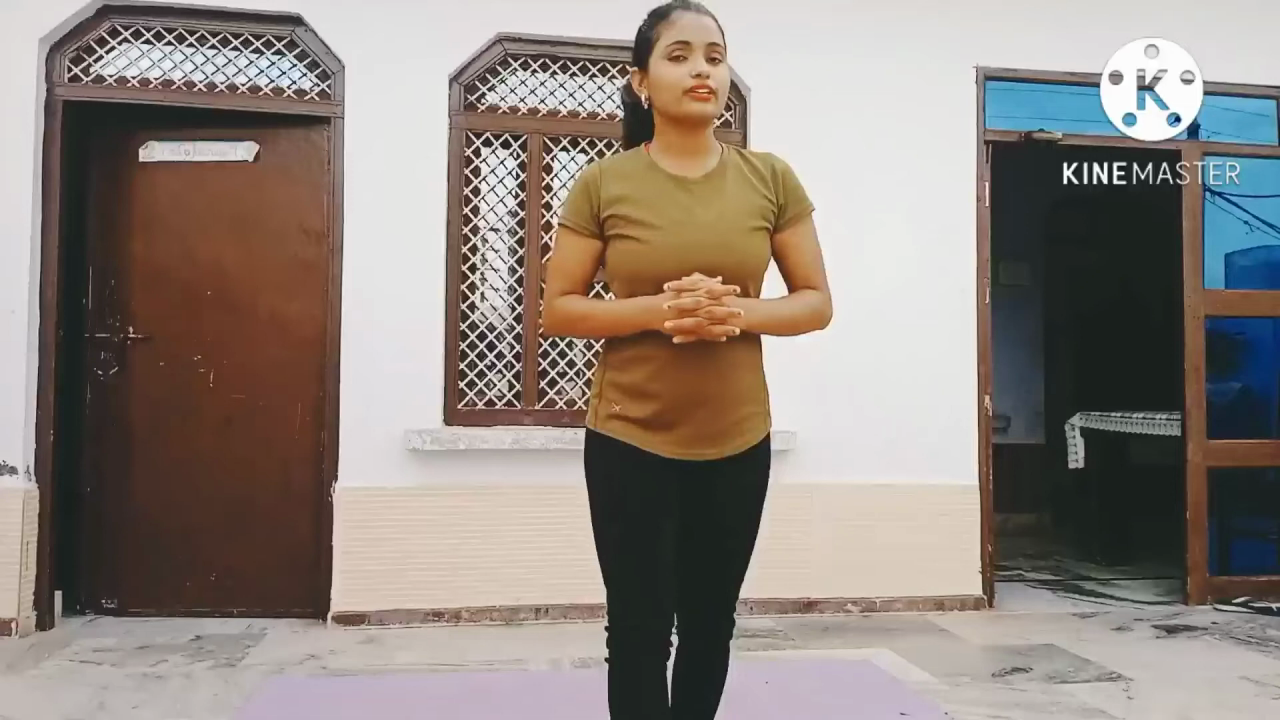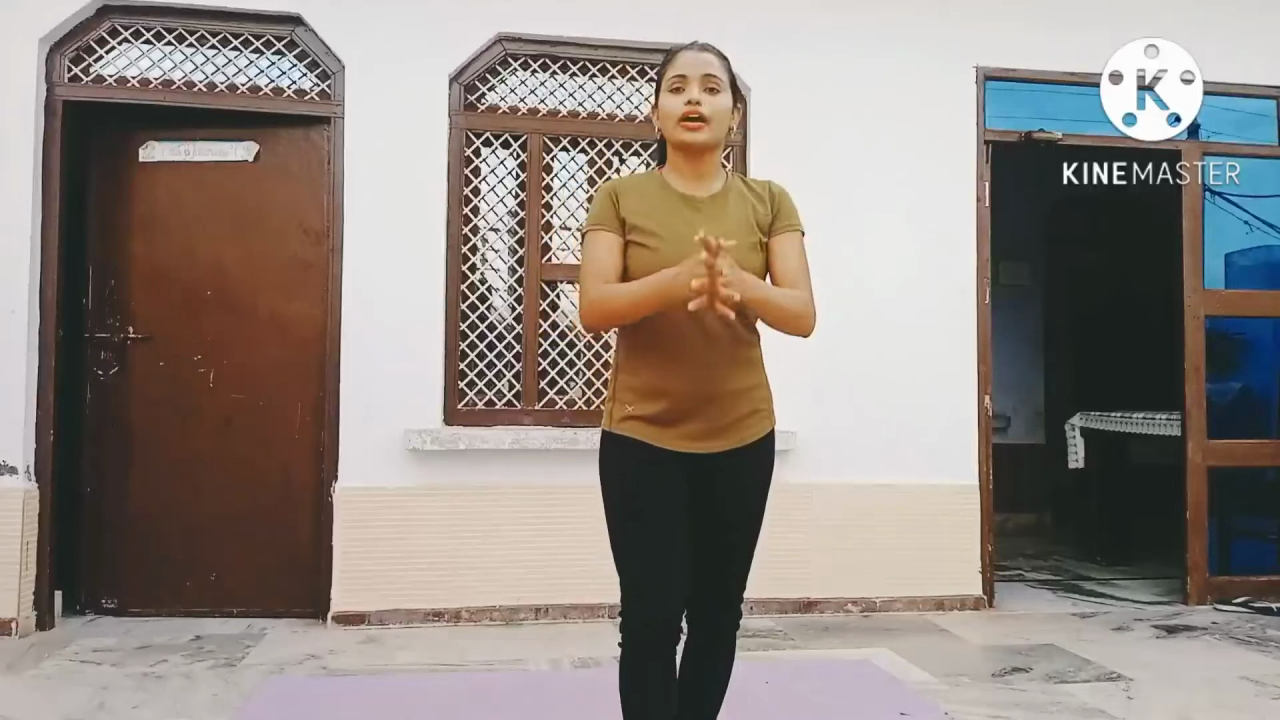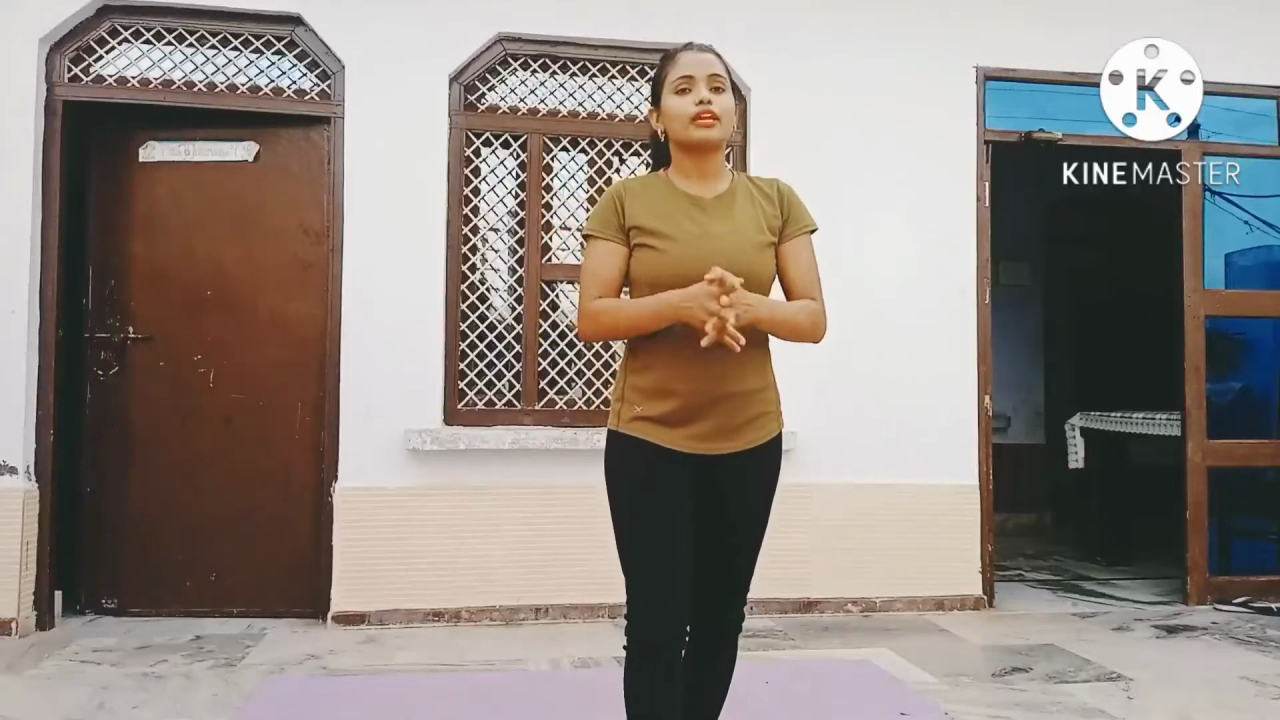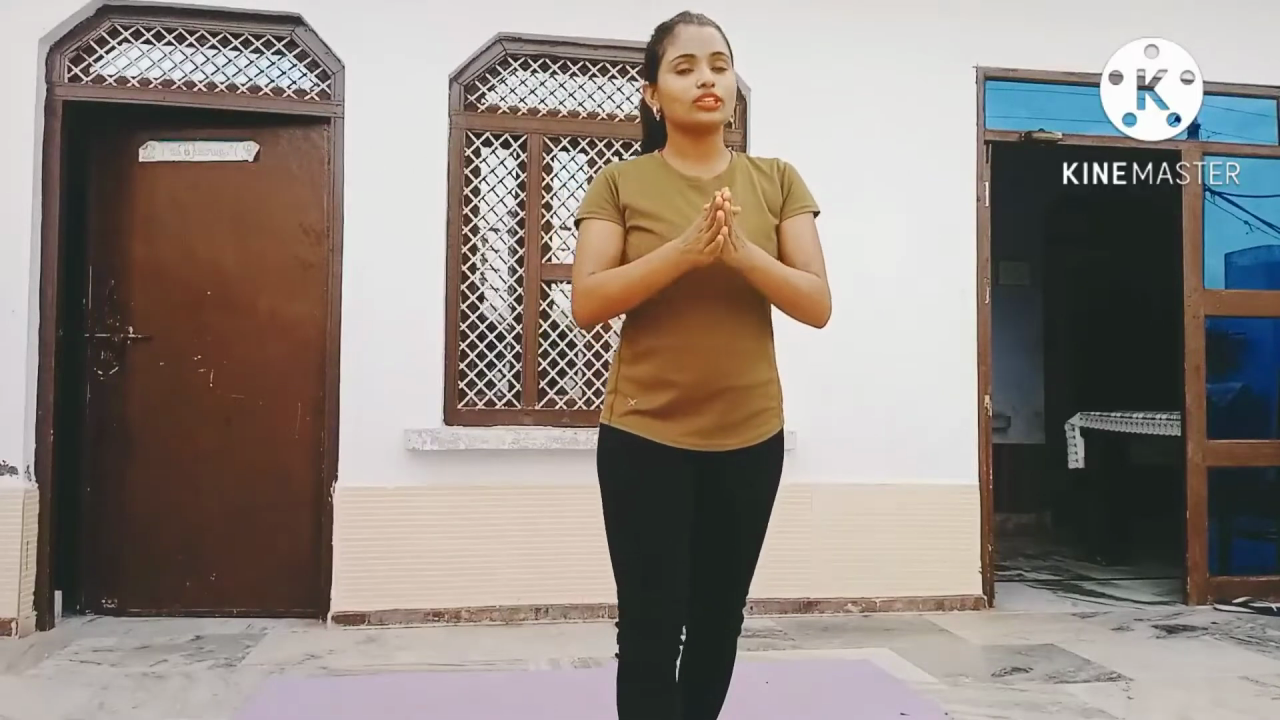
dt=0.5s
person 1, frame 1
left shoulder: (771, 179)
right shoulder: (602, 184)
left elbow: (817, 303)
right elbow: (557, 310)
left wrist: (740, 313)
right wrist: (656, 310)
left hip: (737, 444)
right hip: (629, 443)
left knee: (710, 627)
right knee: (639, 634)
person 1, frame 2
left shoulder: (768, 201)
right shoulder: (619, 197)
left elbow: (804, 318)
right elbow: (592, 311)
left wrist: (738, 282)
right wrist: (680, 276)
left hip: (741, 439)
right hip: (641, 440)
left knee: (718, 614)
right knee: (650, 619)
person 1, frame 3
left shoulder: (776, 201)
right shoulder: (624, 201)
left elbow: (814, 319)
right elbow: (591, 319)
left wrist: (746, 306)
right wrist: (681, 302)
left hip: (749, 442)
right hip: (648, 441)
left knee: (720, 618)
right knee: (656, 623)
person 1, frame 4
left shoulder: (776, 181)
right shoulder: (619, 183)
left elbow: (818, 306)
right elbow: (585, 305)
left wrist: (741, 249)
right wrist: (684, 247)
left hip: (750, 438)
right hip: (644, 437)
left knee: (717, 624)
right knee: (649, 631)
